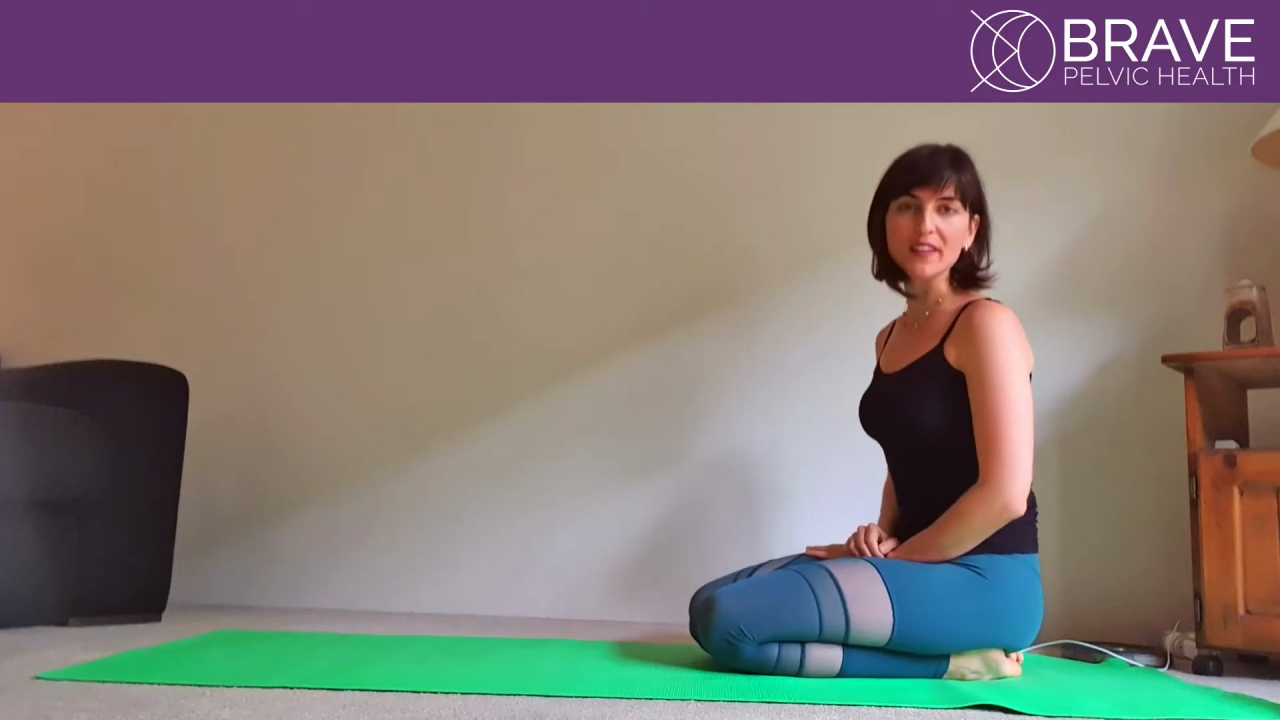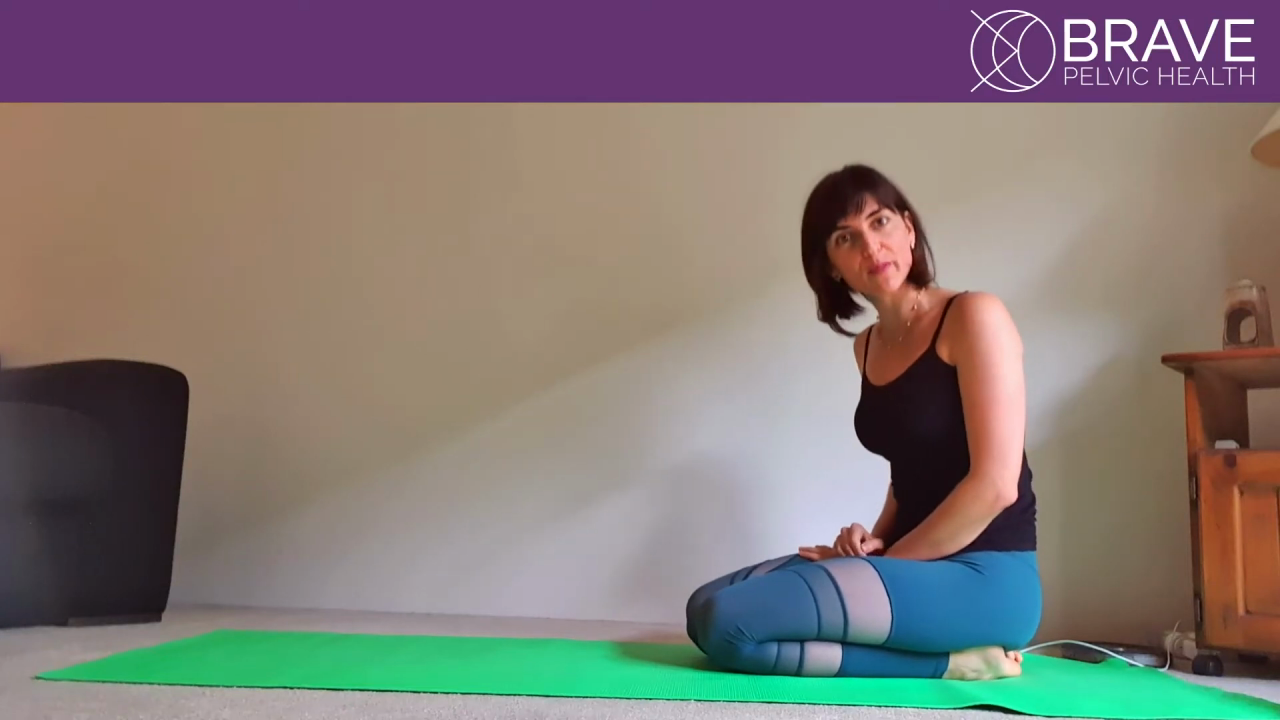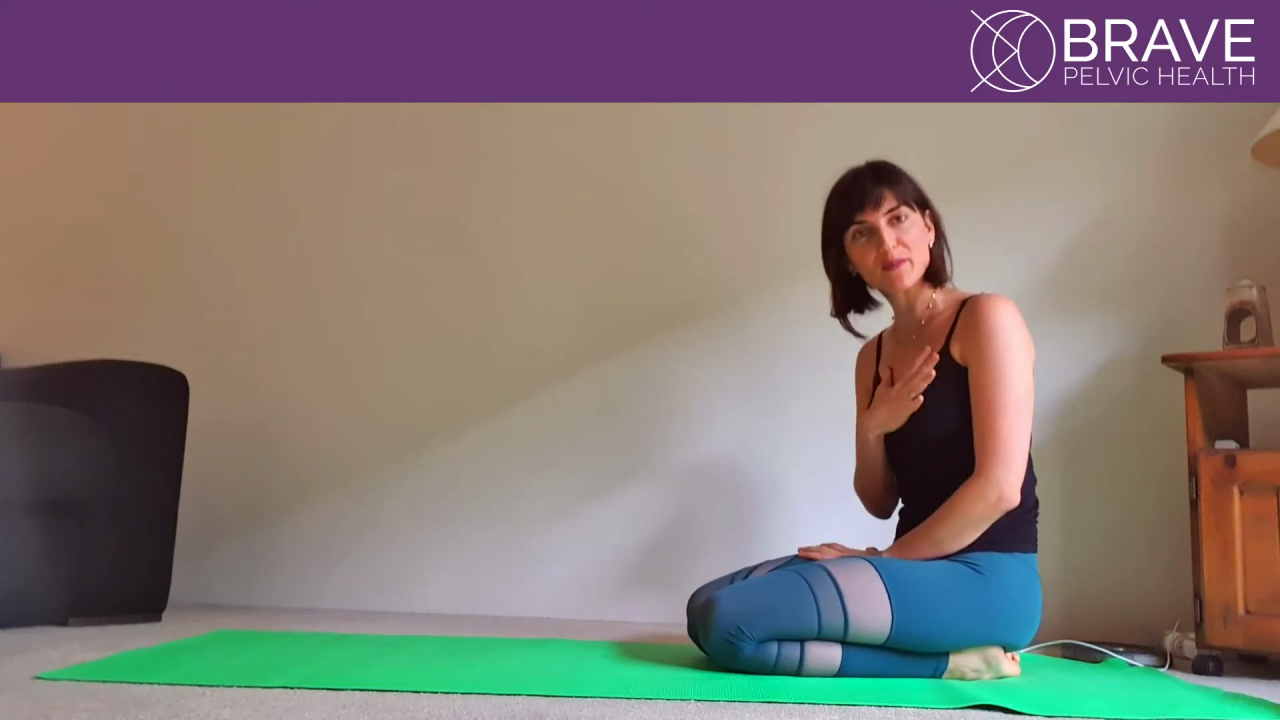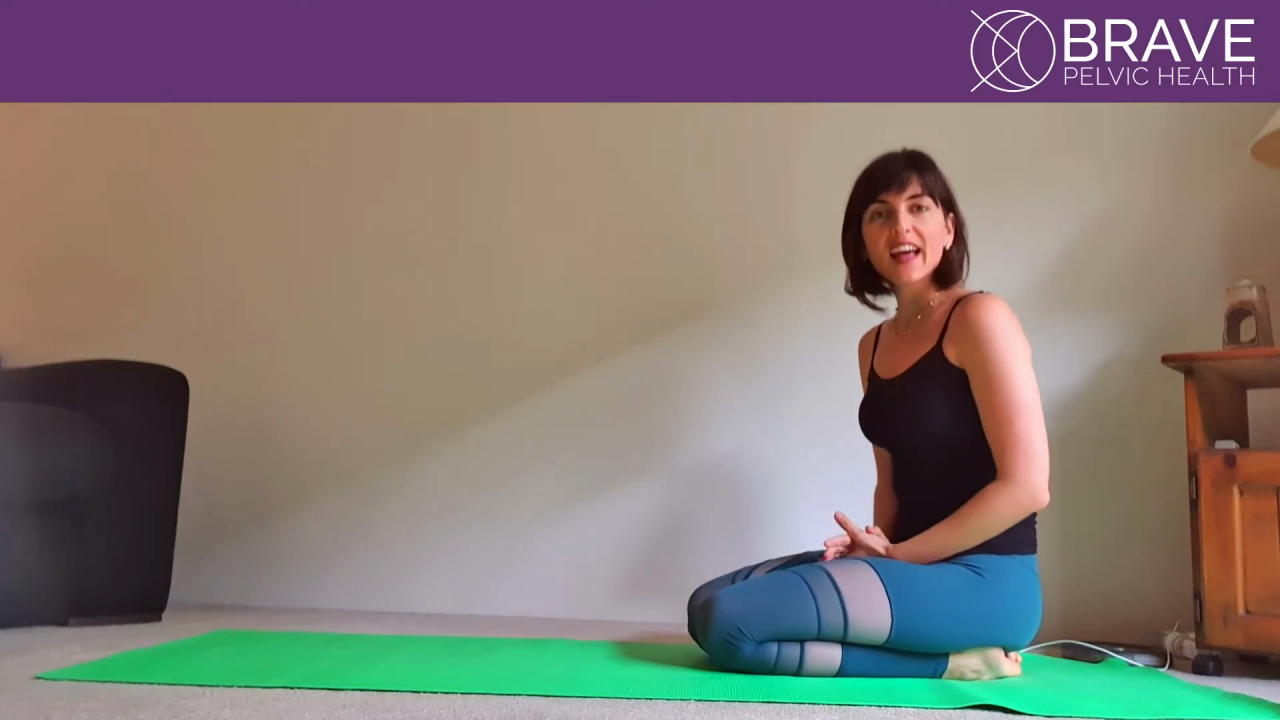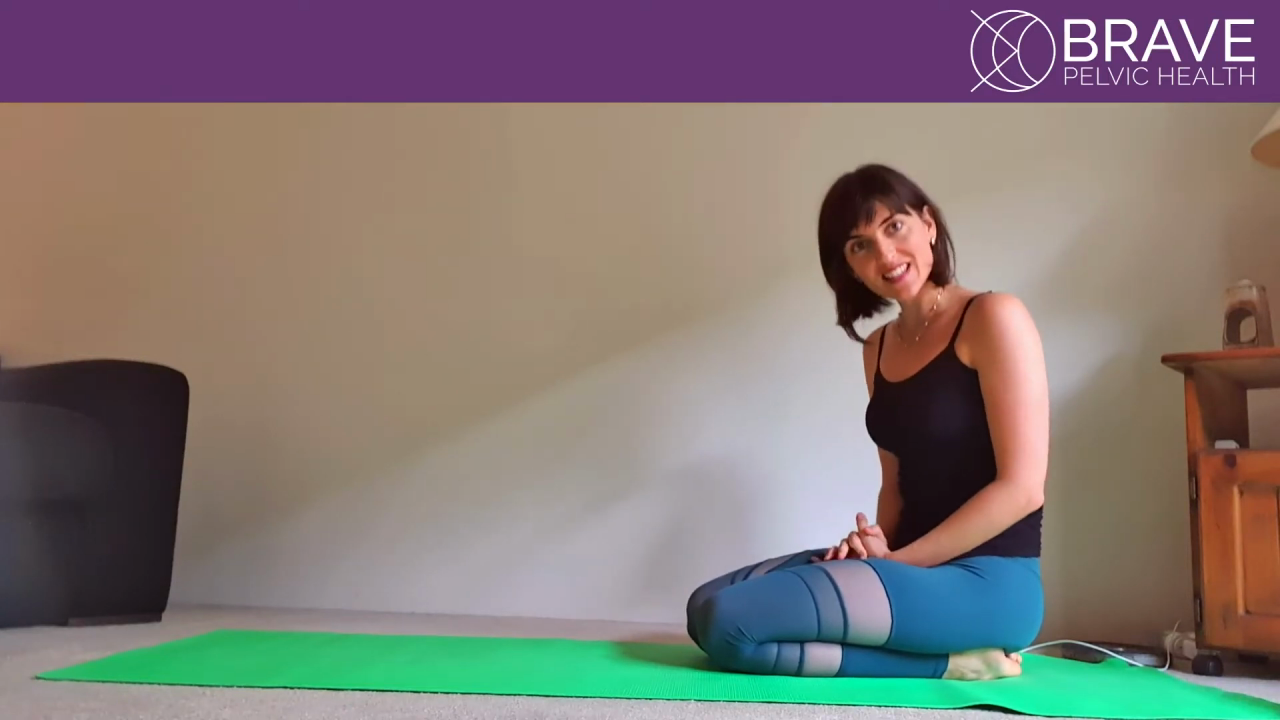
dt=1s
person 1, frame 1
left shoulder: (986, 324)
right shoulder: (891, 337)
left elbow: (1005, 494)
left wrist: (895, 558)
right wrist: (883, 538)
left hip: (984, 582)
right hip: (922, 567)
left knee: (731, 623)
right knee: (711, 609)
left ankle: (959, 657)
person 1, frame 2
left shoulder: (974, 317)
right shoulder: (867, 346)
left elbow: (995, 485)
left wrist: (889, 559)
right wrist: (876, 542)
left hip: (983, 580)
right hip: (918, 566)
left knee: (729, 623)
right knee: (708, 609)
left ankle: (955, 658)
person 1, frame 3
left shoulder: (987, 317)
right shoulder: (874, 354)
left elbow: (999, 486)
left wrist: (884, 560)
right wrist: (871, 430)
left hip: (985, 582)
right hip: (921, 570)
left knee: (731, 624)
right knee: (707, 610)
left ankle: (949, 657)
person 1, frame 4
left shoulder: (980, 318)
right shoulder: (874, 345)
left elbow: (1025, 488)
left wrist: (898, 555)
right wrist: (875, 544)
left hip: (983, 583)
right hip: (913, 568)
left knee: (731, 624)
right knee: (708, 608)
left ankle: (951, 655)
person 1, frame 5
left shoulder: (995, 318)
right shoulder: (878, 348)
left elbow: (1022, 487)
left wrist: (896, 562)
right wrist: (877, 547)
left hip: (986, 584)
right hip: (916, 569)
left knee: (731, 623)
right knee: (709, 607)
left ankle: (955, 657)
